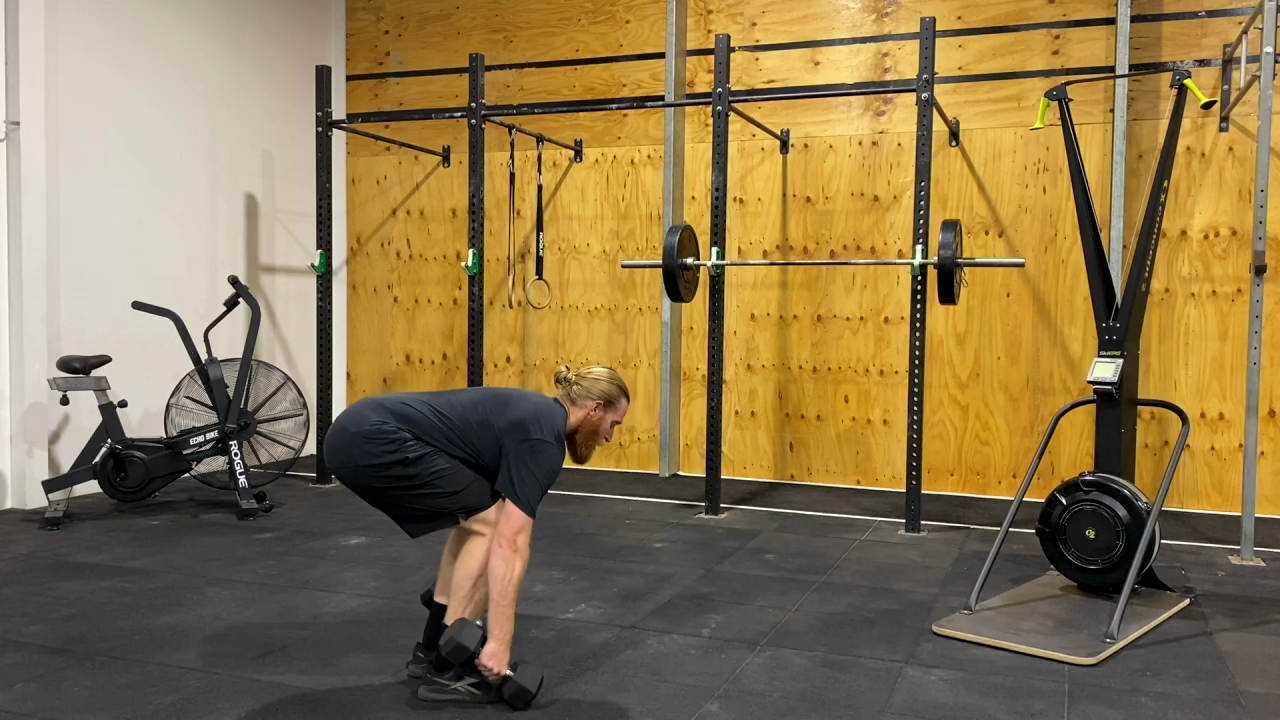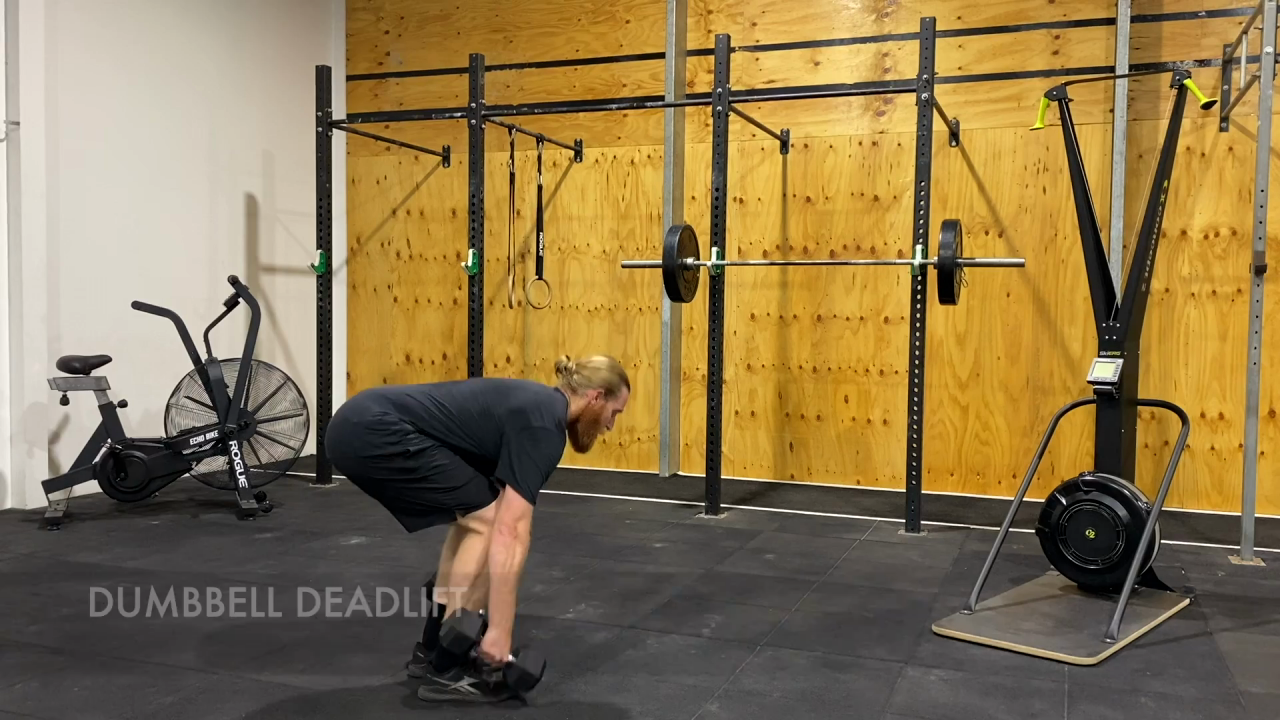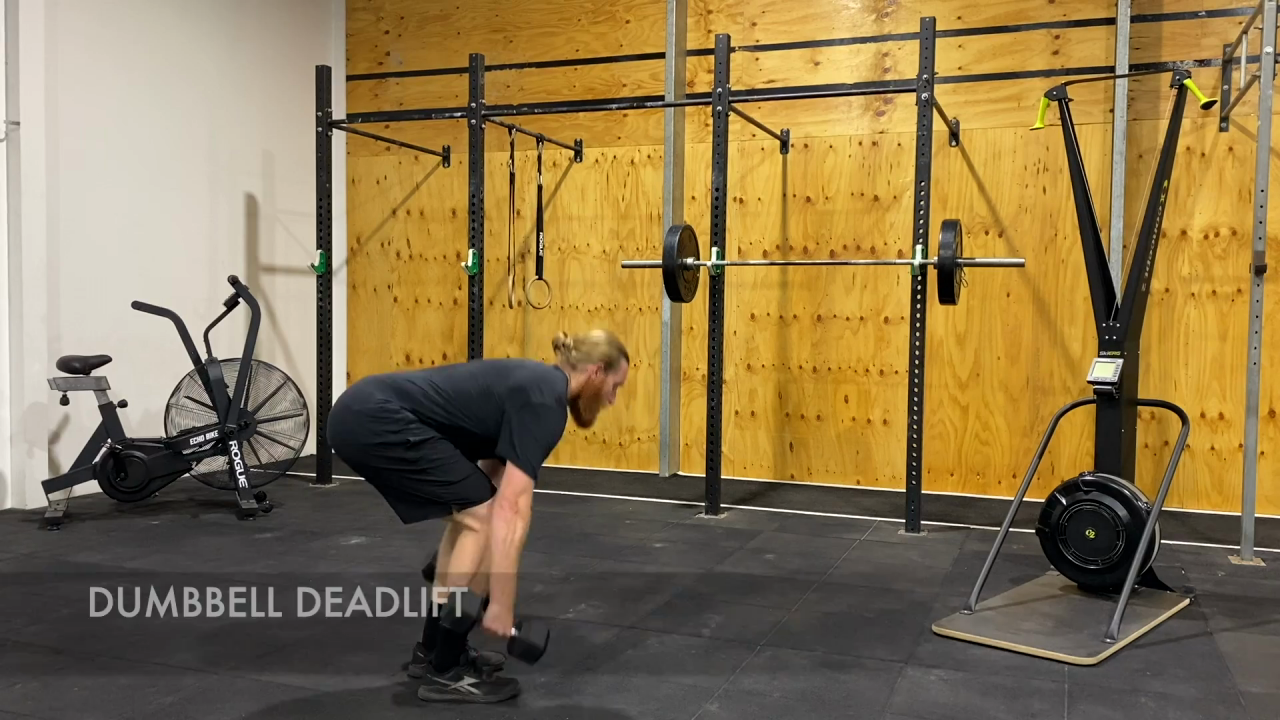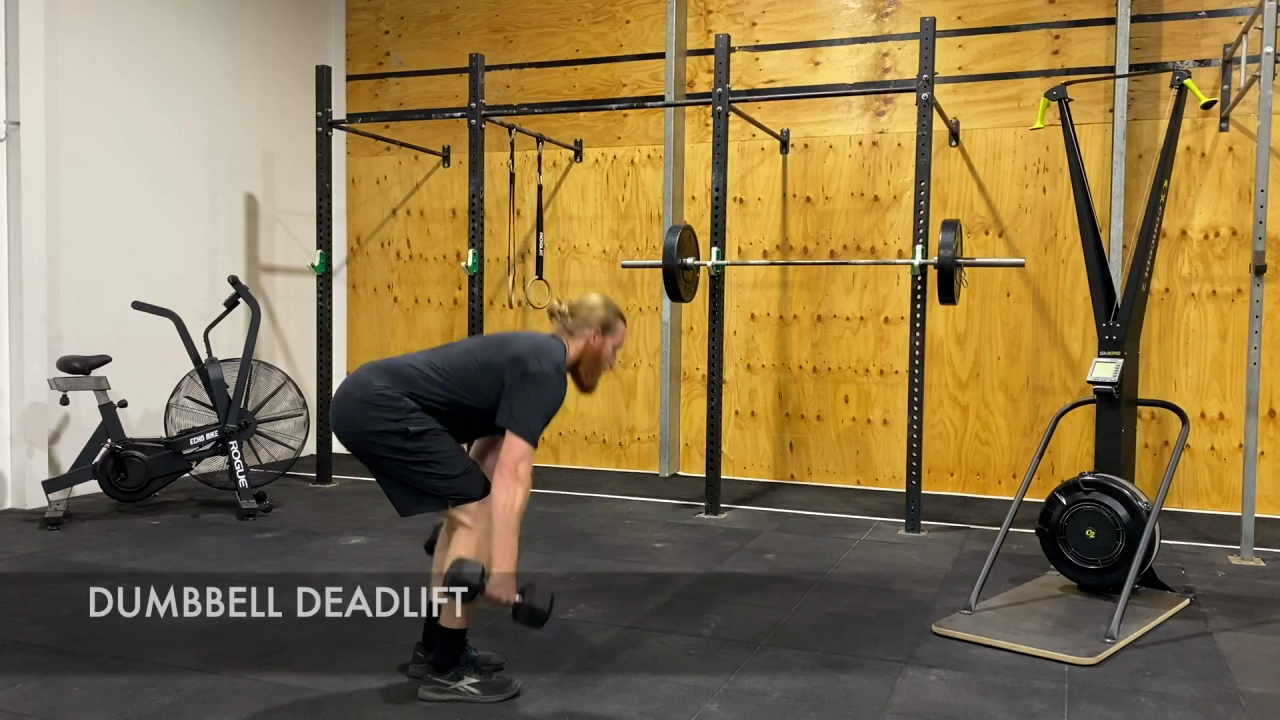
dt=0.1s
person 1, frame 1
left shoulder: (536, 415)
right shoulder: (541, 439)
right elbow: (510, 547)
right wrist: (499, 645)
left hip: (357, 435)
right hip: (372, 442)
left knee: (476, 516)
right knee: (488, 523)
left ankle: (435, 647)
right ankle: (447, 667)
person 1, frame 2
left shoulder: (536, 405)
right shoulder: (543, 427)
right elbow: (510, 534)
right wrist: (499, 631)
left hip: (358, 426)
right hip: (373, 434)
left knee: (476, 514)
right knee: (486, 521)
left ankle: (435, 646)
right ankle: (448, 666)
person 1, frame 3
left shoulder: (533, 384)
right shoulder: (545, 404)
left elbow: (491, 480)
right elbow: (511, 509)
right wrist: (501, 604)
left hip: (363, 414)
right hip: (377, 423)
left knee: (473, 511)
right knee: (481, 519)
left ankle: (436, 647)
right ankle: (447, 668)
person 1, frame 4
left shoulder: (534, 356)
right shoulder: (545, 373)
left elbow: (491, 454)
right elbow: (513, 476)
right wrist: (504, 573)
left hip: (363, 400)
right hip: (379, 409)
left knee: (470, 509)
right knee: (478, 514)
left ankle: (435, 648)
right ankle: (447, 667)
